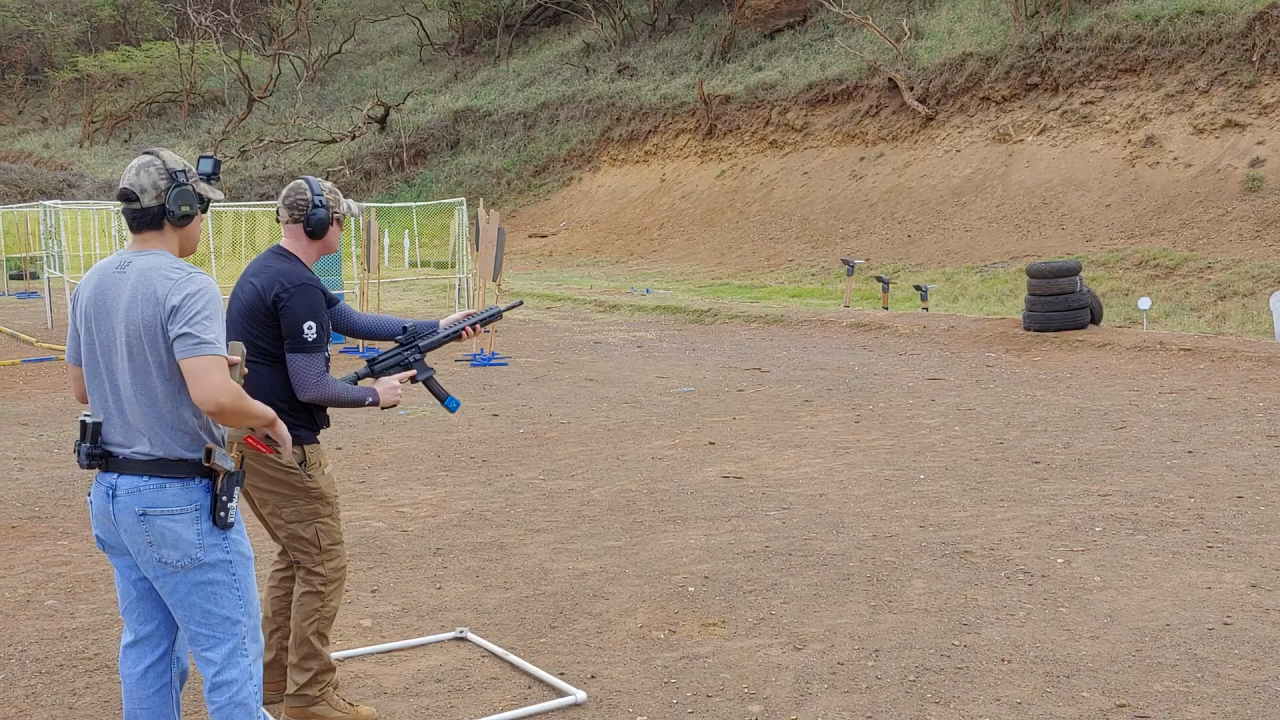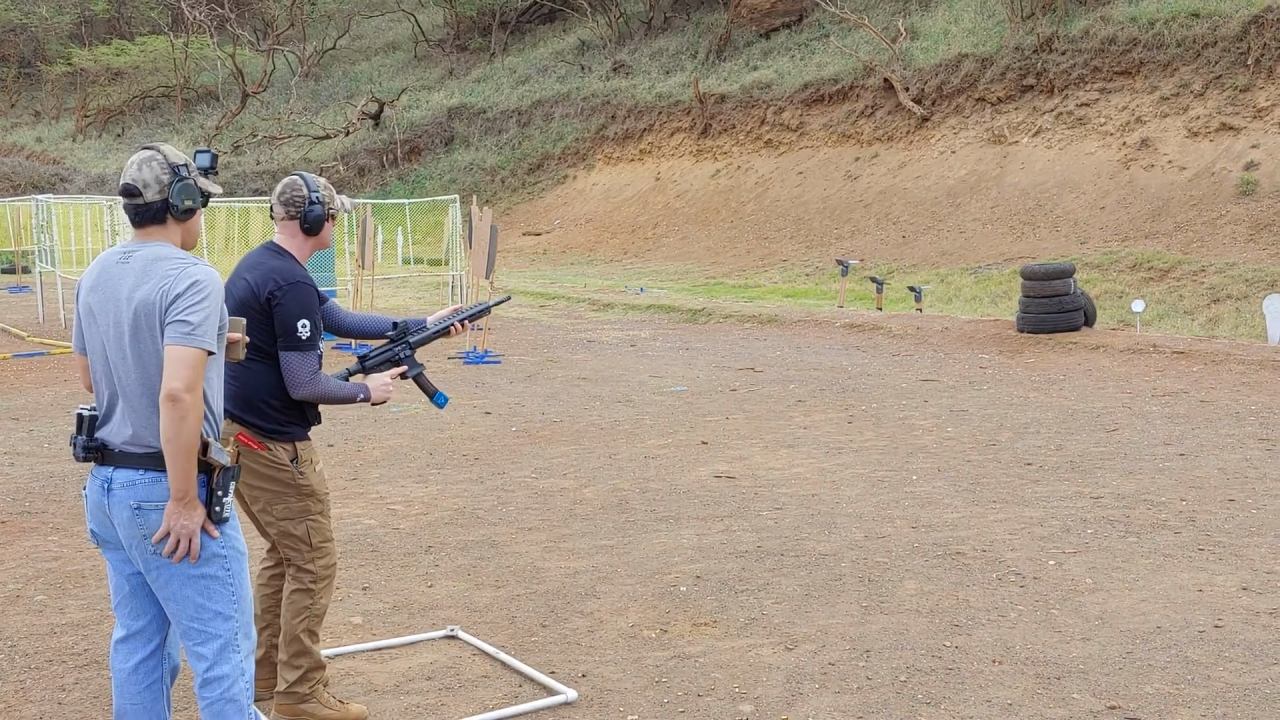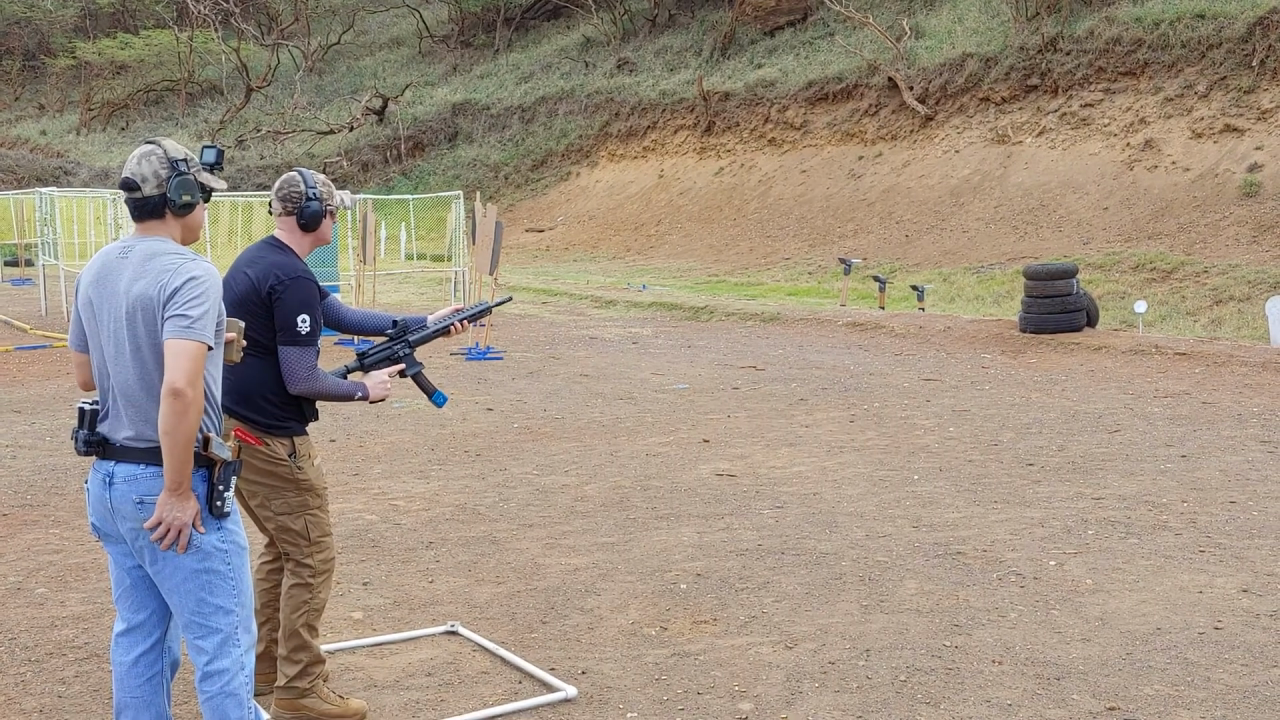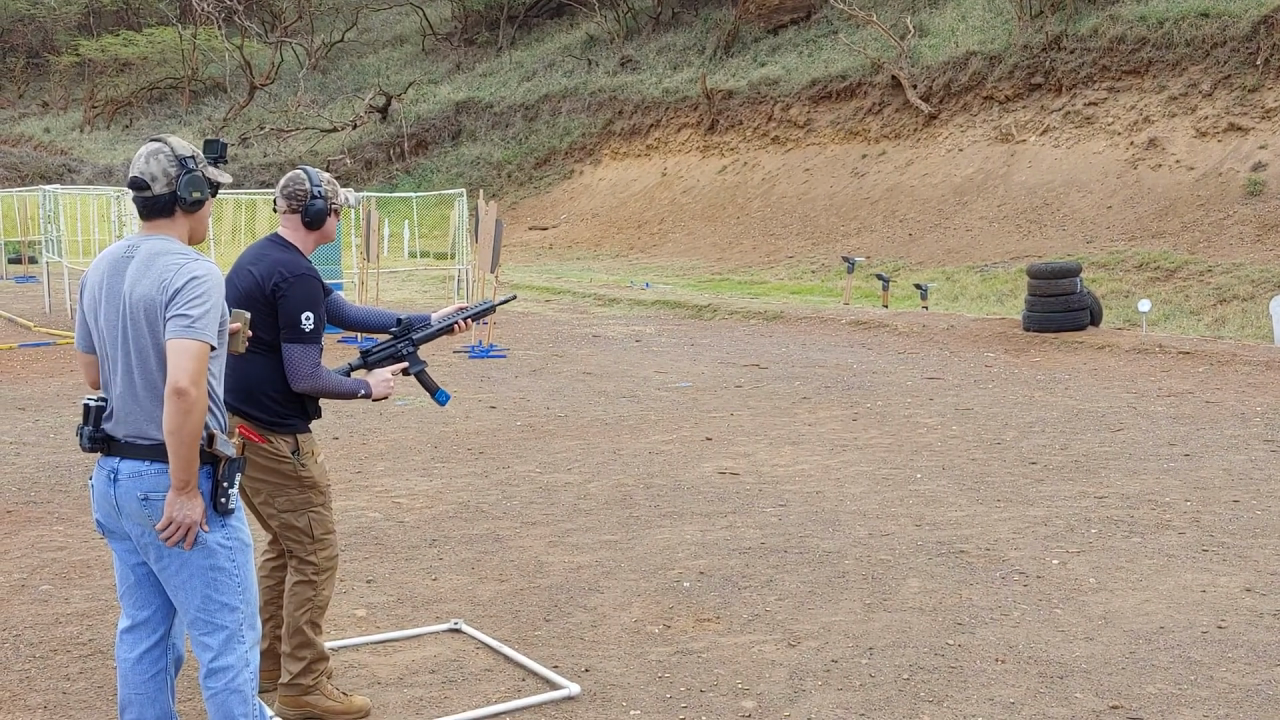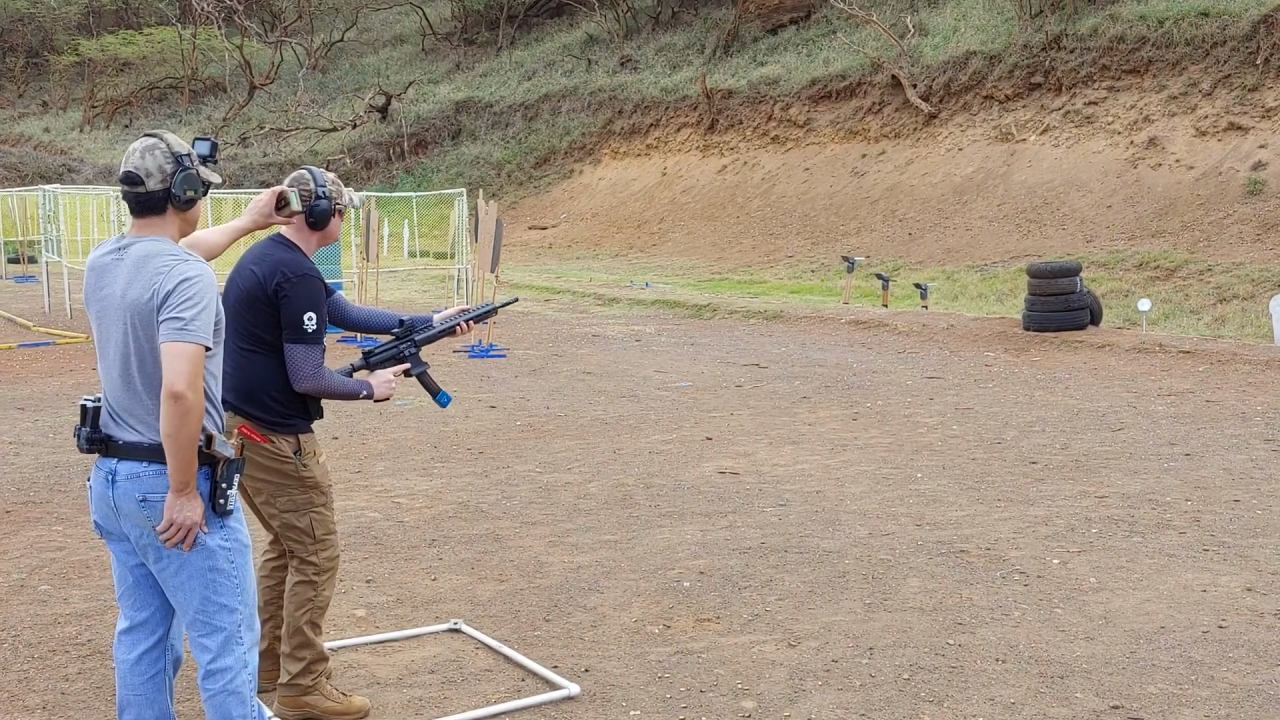
dt=1s
person 1, frame 1
left shoulder: (91, 283)
right shoulder: (187, 285)
left elbow: (82, 389)
right elbow: (214, 398)
right wrist: (269, 416)
left hip: (112, 491)
right hip: (177, 498)
left knee: (146, 646)
right knee: (229, 649)
person 1, frame 2
left shoulder: (96, 274)
right shoulder: (192, 277)
right elbow: (178, 394)
right wrist: (184, 500)
left hip: (107, 485)
right hip: (166, 488)
left knee: (139, 641)
right knee: (221, 645)
person 1, frame 3
left shoulder: (95, 269)
right shoulder: (189, 272)
right elbow: (180, 387)
right wrist: (177, 492)
left hip: (108, 479)
right hip: (168, 483)
left knee: (139, 634)
right knee: (222, 640)
person 1, frame 4
left shoulder: (100, 268)
right shoulder: (192, 272)
right elbow: (183, 387)
right wrist: (183, 491)
left hip: (113, 476)
right hip: (170, 481)
left knee: (143, 632)
right knee: (226, 638)
person 1, frame 5
left shoulder: (100, 263)
right shoulder: (187, 277)
right elbow: (180, 391)
left wrist: (248, 222)
right wrist: (183, 492)
left hip: (111, 477)
right hip: (170, 481)
left knee: (142, 634)
right knee: (225, 639)
person 2, frame 1
left shoulder: (270, 268)
right shoulder: (298, 286)
left elbow: (352, 321)
right elbow: (311, 386)
left wrist: (435, 326)
right wrist: (374, 395)
right hip: (281, 448)
left knee: (295, 557)
right knee: (323, 567)
person 2, frame 2
left shoulder: (260, 263)
right shoulder: (291, 283)
left elbow: (340, 320)
right elbow: (304, 385)
left wrist: (423, 325)
right wrist: (366, 391)
left hip: (240, 433)
right hip: (271, 445)
left knee: (283, 555)
right knee: (312, 565)
left ankle: (266, 673)
person 2, frame 3
left shoulder: (258, 258)
right shoulder: (292, 279)
left elbow: (343, 315)
right elbow: (302, 381)
left wrist: (424, 322)
right wrist: (364, 389)
left hip: (238, 429)
right hip: (271, 441)
left knee: (281, 548)
right knee: (311, 559)
left ankle: (265, 665)
person 2, frame 4
left shoulder: (262, 255)
right shoulder: (297, 276)
left elbow: (346, 313)
right elbow: (305, 378)
left wrist: (428, 320)
right wrist: (366, 387)
left hip: (240, 426)
right hip: (275, 439)
left knee: (284, 545)
right knee: (314, 556)
left ankle: (270, 662)
person 2, frame 5
left shoulder: (264, 255)
right shoulder: (299, 276)
left elbow: (348, 313)
right elbow: (307, 378)
left wrist: (431, 321)
right wrist: (368, 388)
left hip: (240, 425)
right hip: (276, 439)
left knee: (284, 547)
right knee: (315, 556)
left ankle: (269, 663)
